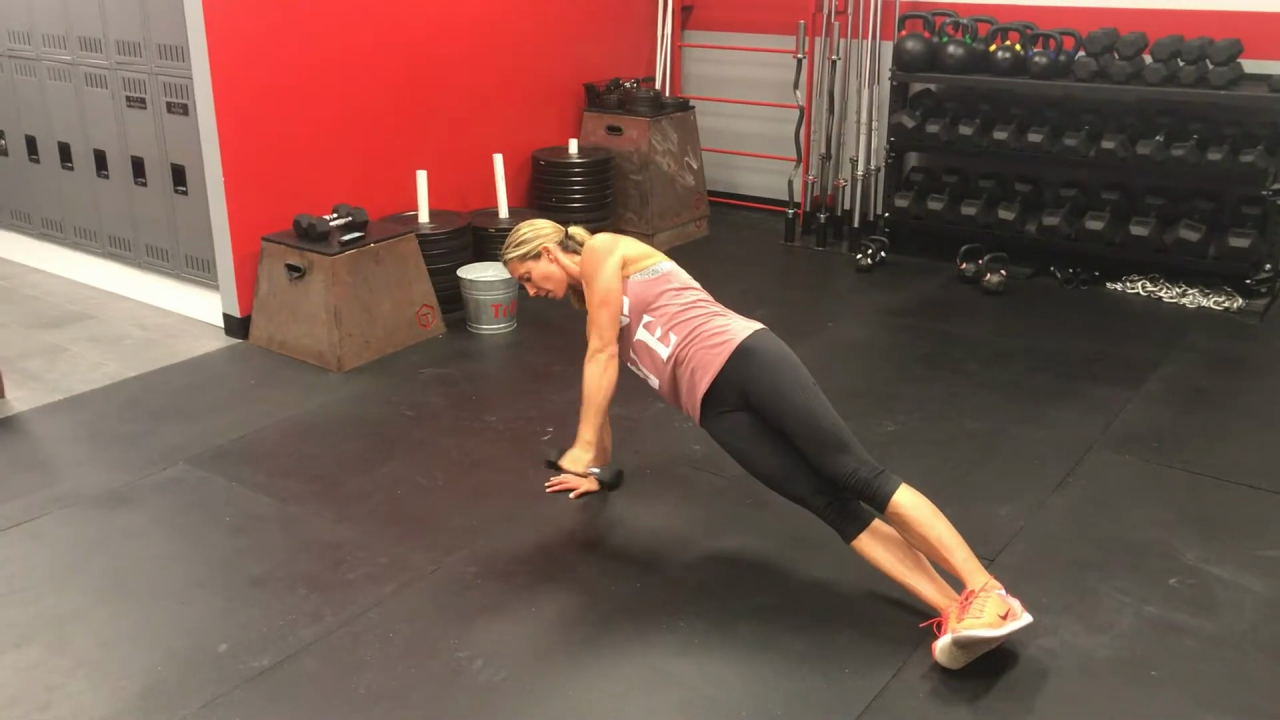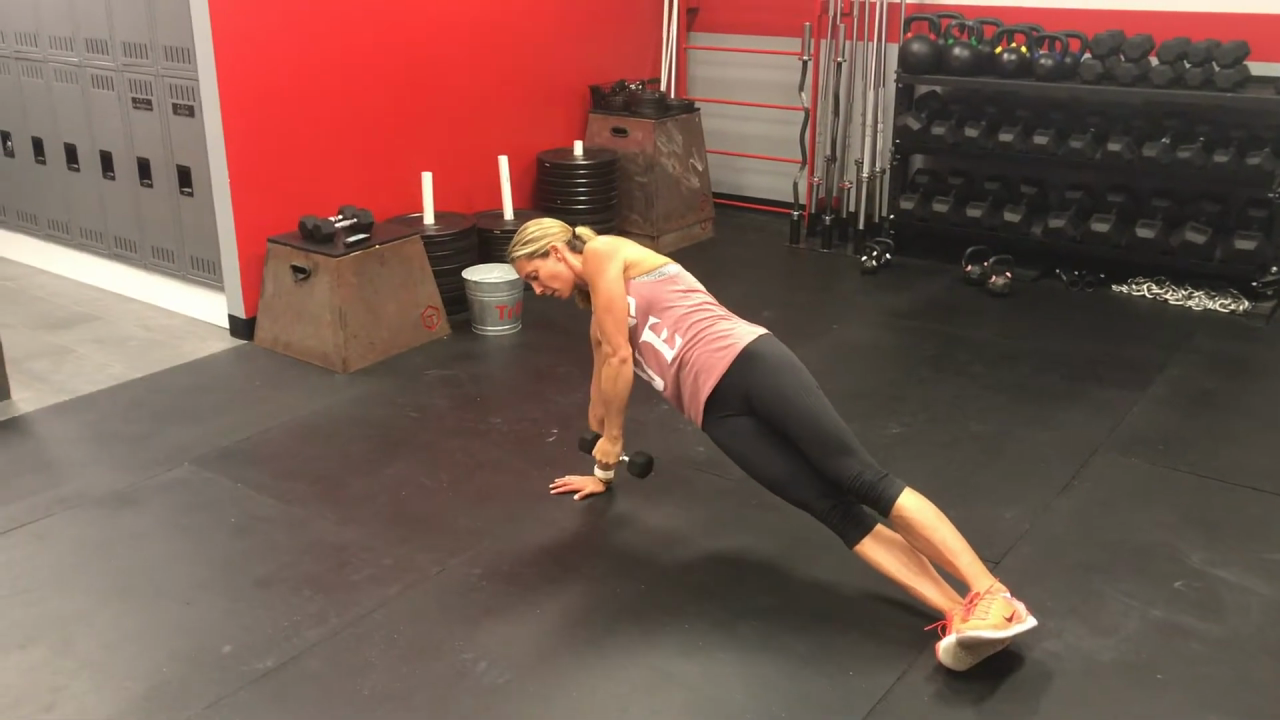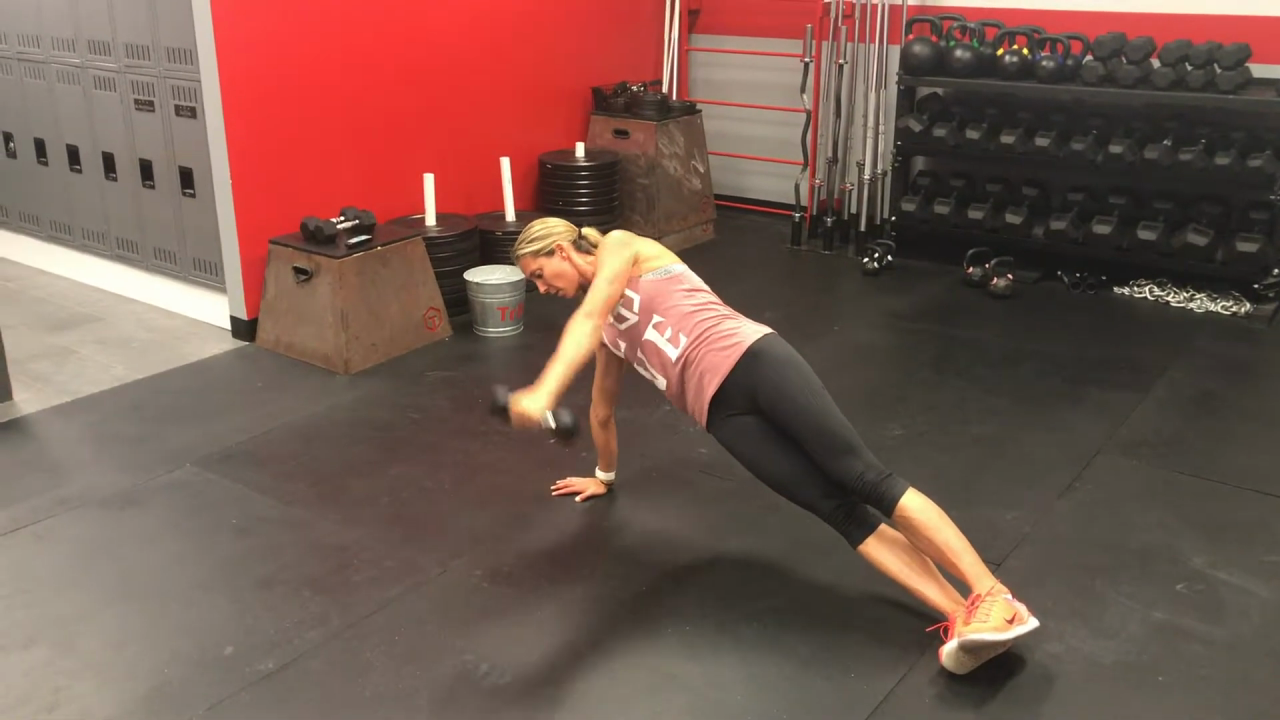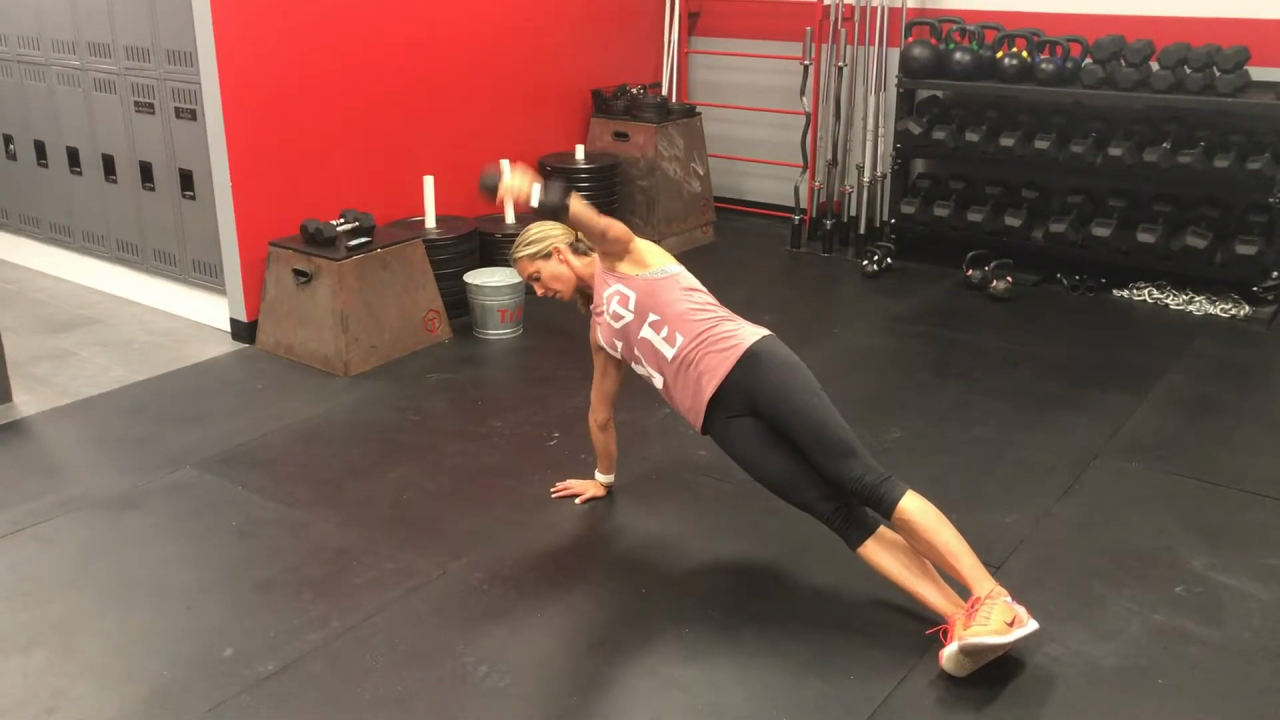
dt=0.4s
person 1, frame 1
left shoulder: (604, 250)
right shoulder: (593, 314)
left elbow: (602, 357)
right elbow: (598, 396)
left wrist: (582, 447)
right wrist: (598, 468)
left hip: (745, 355)
right hip: (715, 404)
left knee: (858, 476)
right knee: (832, 505)
left ankle: (987, 593)
right ankle: (954, 612)
person 1, frame 2
left shoulder: (604, 253)
right shoulder: (599, 319)
left elbow: (621, 357)
right elbow: (601, 400)
left wrist: (614, 439)
right wrist: (603, 472)
left hip: (749, 361)
right hip: (718, 409)
left knee: (862, 479)
right knee: (836, 510)
left ankle: (991, 596)
right ankle: (958, 615)
person 1, frame 3
left shoulder: (621, 248)
right shoulder: (605, 327)
left elbow: (587, 316)
right elbow: (601, 406)
left wrist: (542, 395)
right wrist: (604, 474)
left hip: (754, 359)
right hip: (722, 408)
left knee: (866, 479)
right knee: (840, 509)
left ankle: (992, 597)
right ankle: (958, 617)
person 1, frame 4
left shoulder: (622, 254)
right shoulder: (601, 329)
left elbow: (588, 219)
right elbow: (601, 412)
left wrist: (539, 196)
right wrist: (602, 478)
left hip: (750, 359)
right hip: (721, 409)
left knee: (864, 481)
right knee: (841, 513)
left ankle: (992, 601)
right ankle: (958, 618)
